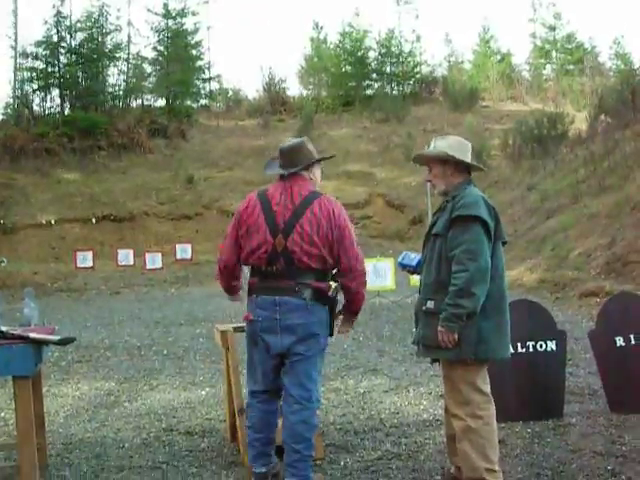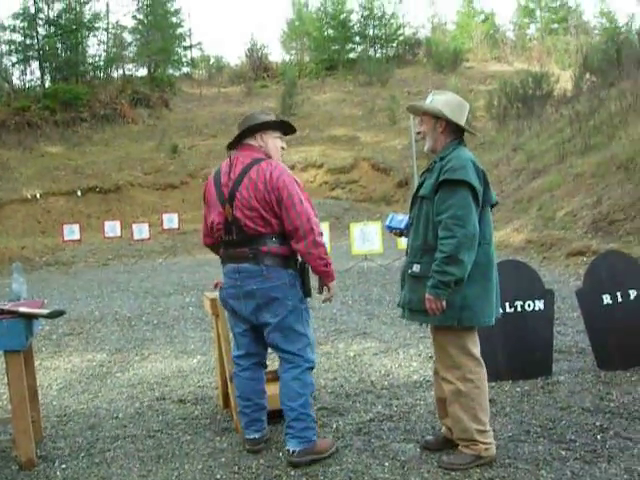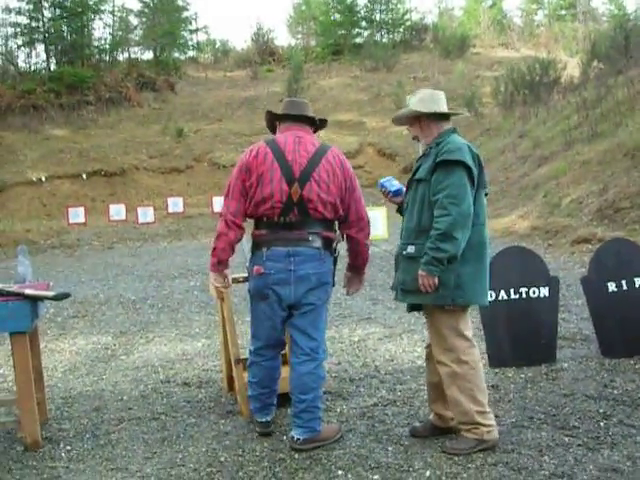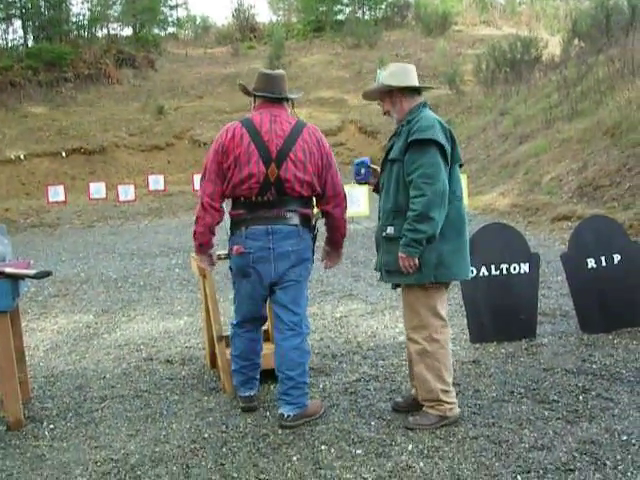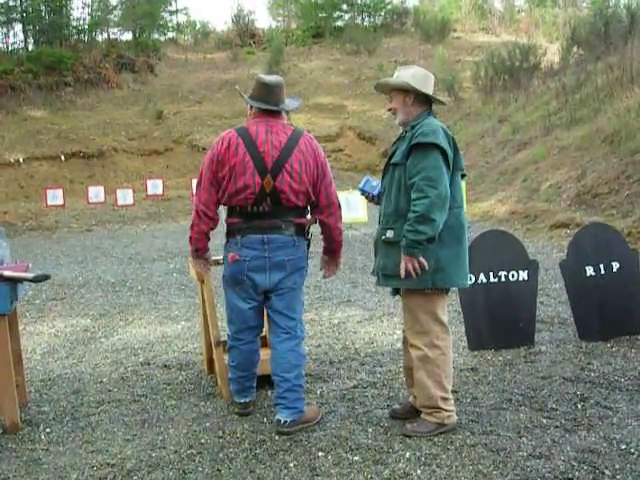
dt=1s
person 1, frame 1
left shoulder: (469, 205)
right shoulder: (458, 204)
left elbow: (472, 271)
left wrist: (452, 320)
right wrist: (423, 267)
left hip: (463, 329)
right hip: (456, 326)
left knee: (471, 405)
right knee: (458, 403)
person 1, frame 2
left shoulder: (457, 166)
right shoulder: (448, 164)
left elbow: (459, 236)
left wrist: (438, 286)
right wrist: (412, 230)
left hip: (453, 292)
right hip: (445, 288)
left knee: (460, 367)
right knee: (447, 364)
left ankle: (477, 443)
right ankle: (454, 429)
person 1, frame 3
left shoulder: (452, 152)
right shoulder: (441, 153)
left elbow: (454, 216)
left wrist: (432, 263)
right wrist: (404, 204)
left hip: (446, 273)
right hip: (439, 272)
left knee: (455, 351)
right knee: (439, 349)
left ankle: (479, 427)
right ankle: (445, 416)
person 1, frame 4
left shoulder: (424, 129)
right shoulder: (413, 128)
left elbow: (430, 194)
left wrist: (411, 244)
right wrist: (381, 182)
left hip: (424, 251)
right hip: (416, 248)
left knee: (427, 328)
right knee: (417, 326)
left ankle: (441, 404)
right ankle: (423, 393)
person 1, frame 5
left shoulder: (428, 136)
right shoulder: (416, 136)
left elbow: (430, 198)
left wrist: (412, 246)
right wrist: (384, 197)
left hip: (423, 258)
right hip: (412, 256)
left knee: (428, 335)
right knee: (414, 333)
left ankle: (439, 411)
right ankle: (421, 399)
person 2, frame 1
left shoulder: (251, 204)
right shoulder: (328, 209)
left elbow: (227, 260)
right elbow: (352, 269)
left wrist: (231, 287)
right wrist: (351, 309)
left hip: (261, 309)
right hip: (306, 312)
left knee: (261, 392)
right knee: (301, 397)
person 2, frame 2
left shoulder: (217, 177)
right shoulder: (273, 171)
left elbow: (210, 237)
right elbow: (305, 228)
right wrist: (325, 273)
left hip: (233, 279)
right hip: (274, 277)
left knee: (247, 358)
right knee: (296, 359)
left ankle: (253, 433)
right ankle: (301, 442)
person 2, frame 3
left shoulder: (255, 155)
right shoulder: (335, 159)
left elbow: (231, 216)
right elbow: (357, 221)
left wrist: (218, 264)
right wrist: (357, 267)
left hip: (268, 261)
right hip: (315, 261)
left knee: (264, 345)
right knee: (308, 349)
left ankle: (263, 417)
right ankle: (306, 430)
person 2, frame 4
left shoulder: (231, 134)
right shoulder: (311, 136)
left elbow: (210, 197)
right elbow: (334, 198)
left wrist: (202, 244)
right wrist: (335, 243)
left hip: (248, 239)
right hip: (294, 239)
left knee: (246, 320)
right knee: (292, 326)
left ankle: (246, 392)
right ankle: (293, 406)
person 2, frame 5
left shoulder: (227, 143)
right shoulder: (307, 144)
left elbow: (205, 204)
right elbow: (328, 206)
left wrist: (198, 248)
right wrist: (332, 251)
left hip: (242, 247)
right hip: (289, 248)
left knee: (242, 329)
right knee: (287, 332)
left ankle: (243, 397)
right ankle: (290, 412)
